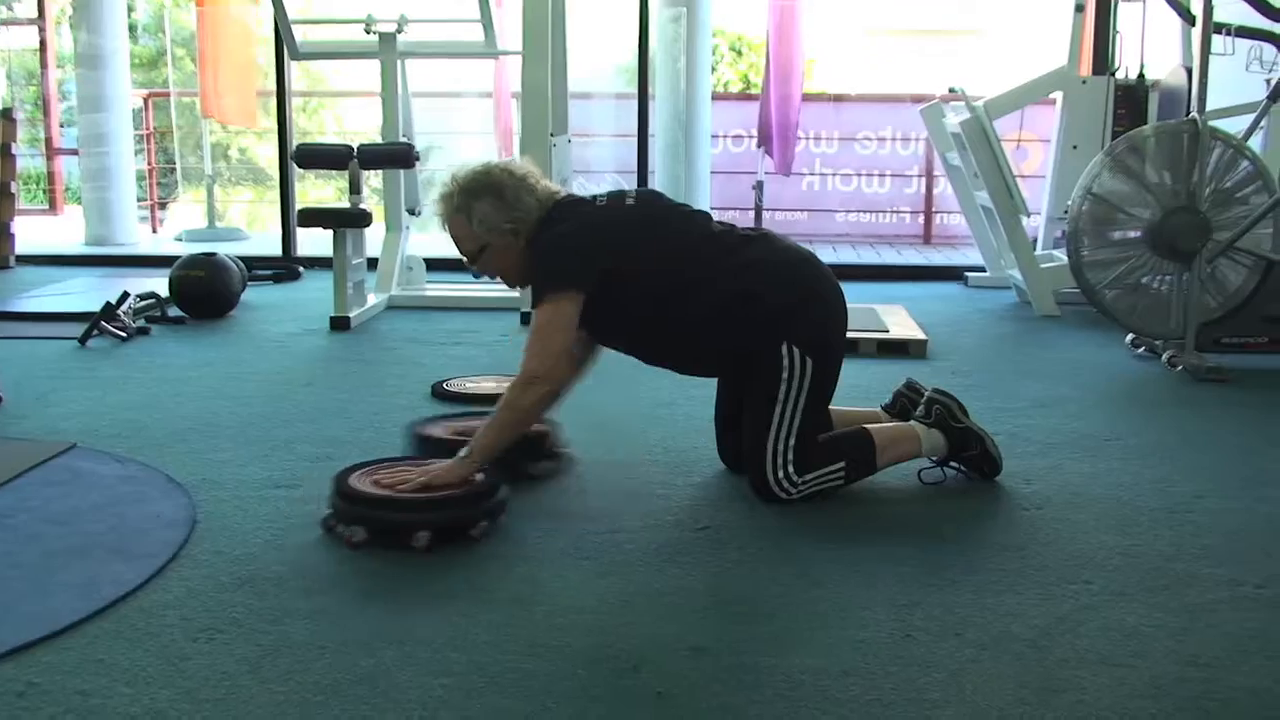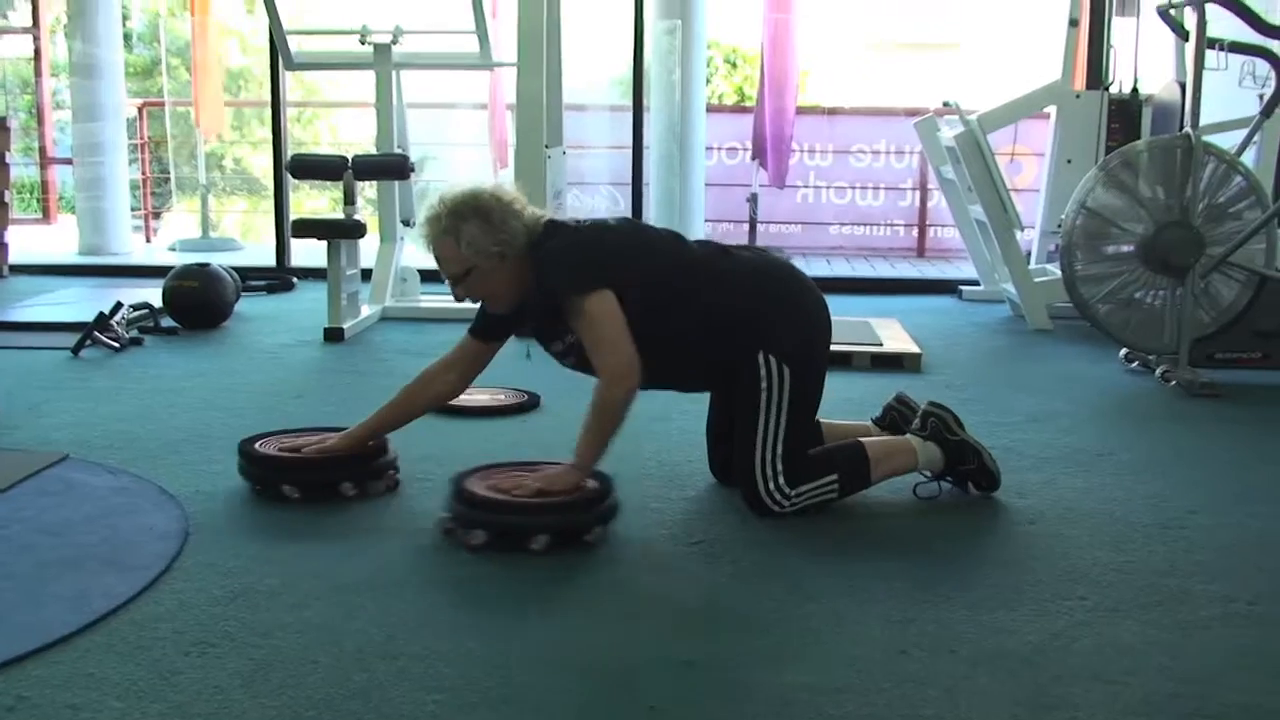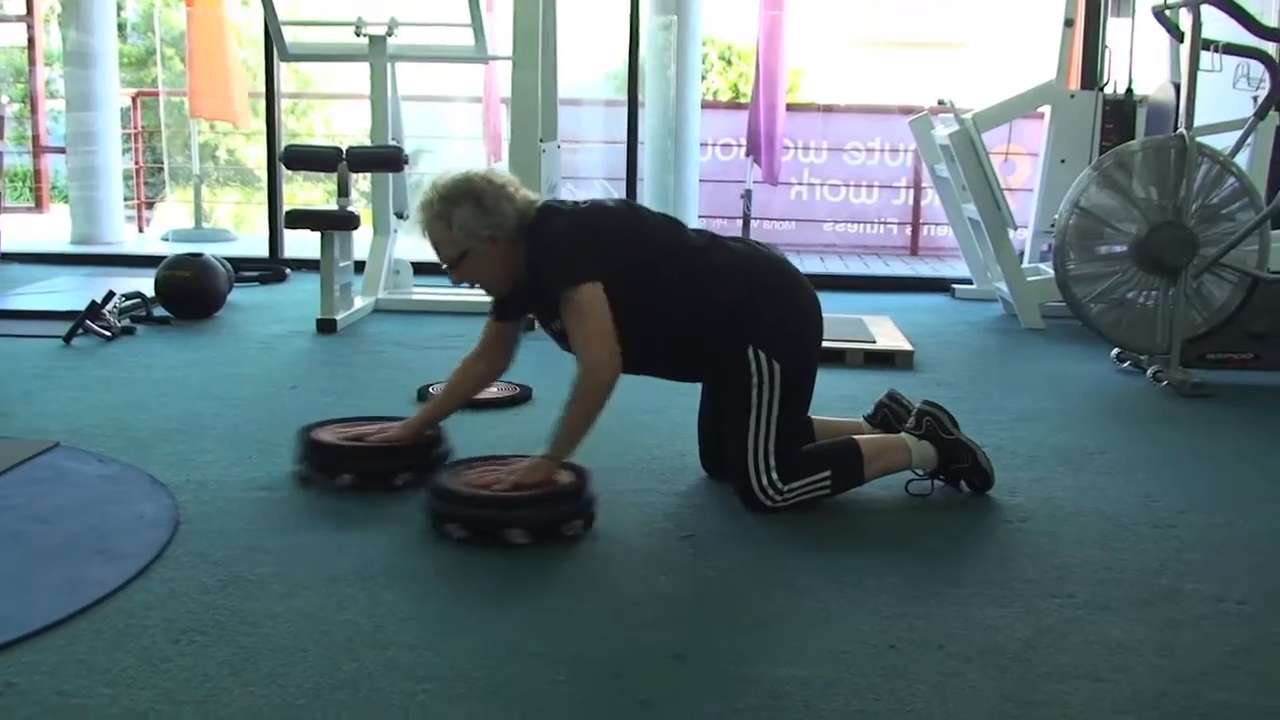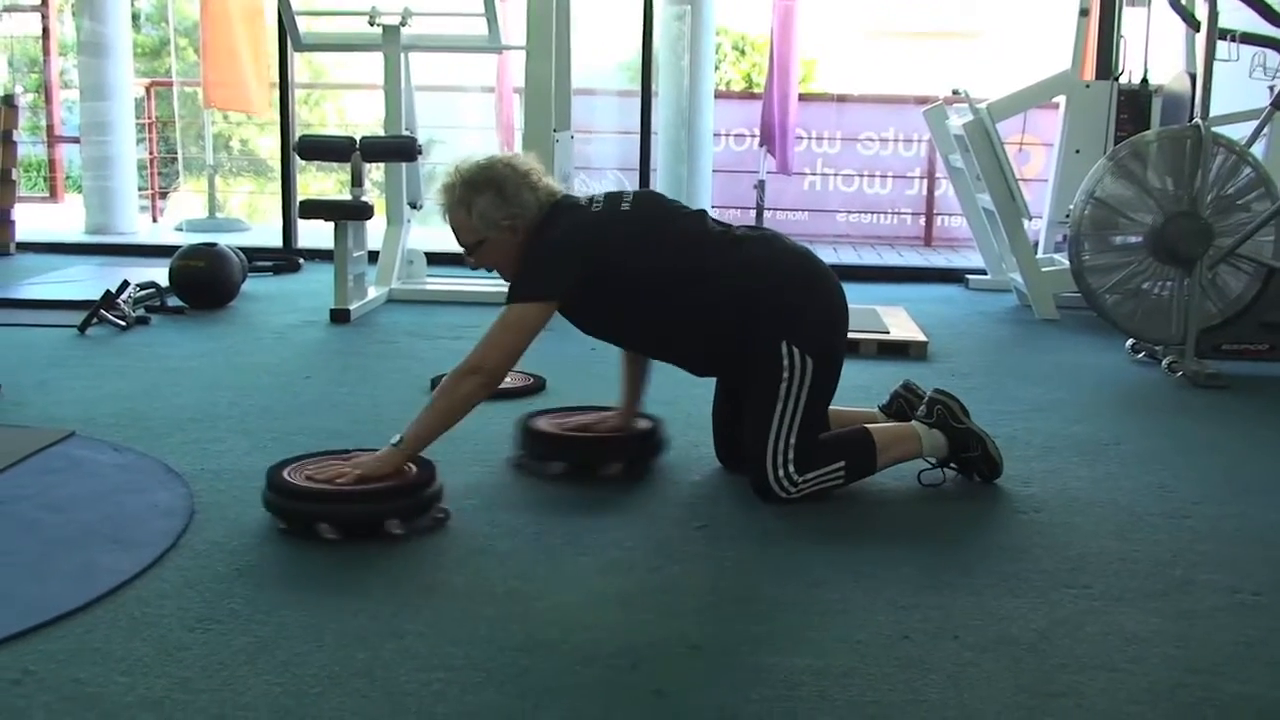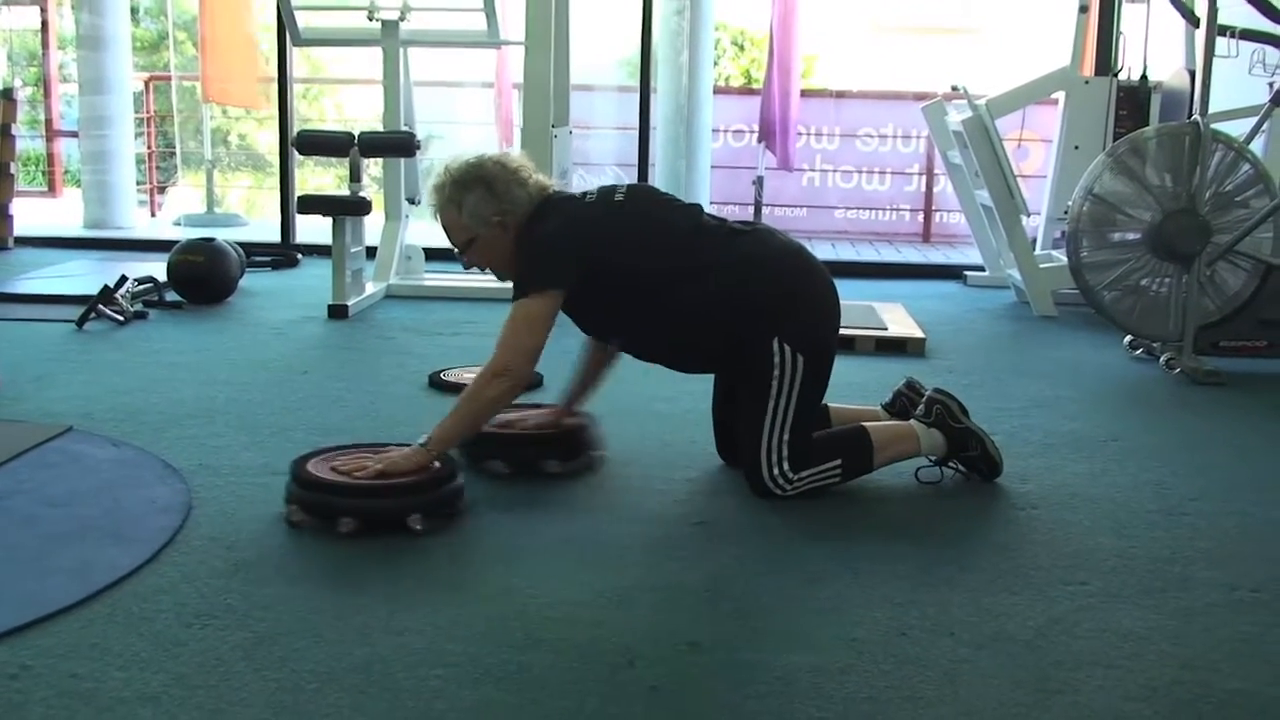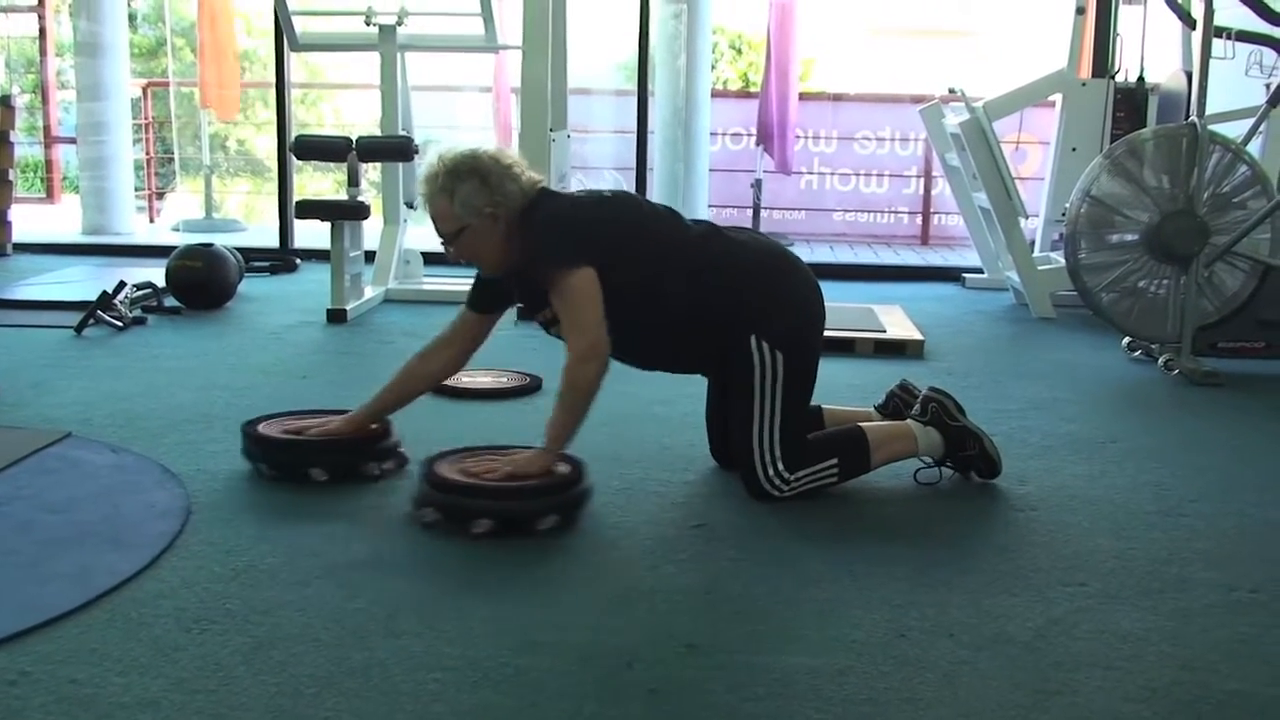
dt=0.5s
person 1, frame 1
left shoulder: (562, 245)
right shoulder: (574, 231)
left elbow: (538, 379)
right elbow: (582, 344)
left wrist: (464, 466)
right wrist: (519, 421)
left hip: (796, 316)
right hip: (768, 315)
left knee: (779, 477)
right knee: (741, 454)
left ankle: (934, 436)
right ankle: (903, 409)
person 1, frame 2
left shoulder: (566, 261)
right shoulder: (519, 288)
left elbow: (620, 374)
right elbow: (447, 375)
left wrist: (578, 470)
right wrist: (353, 437)
left hip: (780, 323)
right hip: (751, 330)
left knee: (773, 489)
right knee: (732, 466)
left ankle: (928, 450)
right ankle: (897, 423)
person 1, frame 3
left shoulder: (560, 244)
right shoulder: (522, 263)
left elbow: (600, 368)
right elbow: (488, 359)
left wrist: (550, 460)
right wrist: (415, 426)
left hip: (769, 318)
right hip: (746, 319)
left knee: (767, 484)
right knee: (723, 461)
left ankle: (923, 448)
right ankle: (886, 421)
person 1, frame 4
left shoulder: (559, 248)
right shoulder: (579, 230)
left elbow: (481, 370)
right elbow: (656, 302)
left wrist: (396, 453)
right wrist: (629, 407)
left hip: (795, 313)
right hip: (774, 307)
left knee: (778, 475)
right knee: (739, 451)
left ankle: (929, 436)
right ankle: (900, 411)
person 1, frame 5
left shoulder: (552, 243)
right shoulder: (574, 226)
left elbow: (506, 373)
right elbow: (635, 310)
left wrist: (423, 452)
right wrist: (565, 407)
left hip: (786, 308)
right hip: (766, 303)
left knee: (775, 472)
right knee: (739, 448)
left ankle: (931, 436)
right ankle: (903, 409)
person 1, frame 6
left shoulder: (554, 231)
right shoulder: (509, 260)
left elbow: (588, 353)
right elbow: (446, 351)
left wrist: (548, 453)
right wrist: (359, 418)
left hip: (772, 307)
right hip: (747, 313)
left knee: (772, 474)
right knee: (735, 451)
left ankle: (927, 435)
right ankle: (897, 410)
